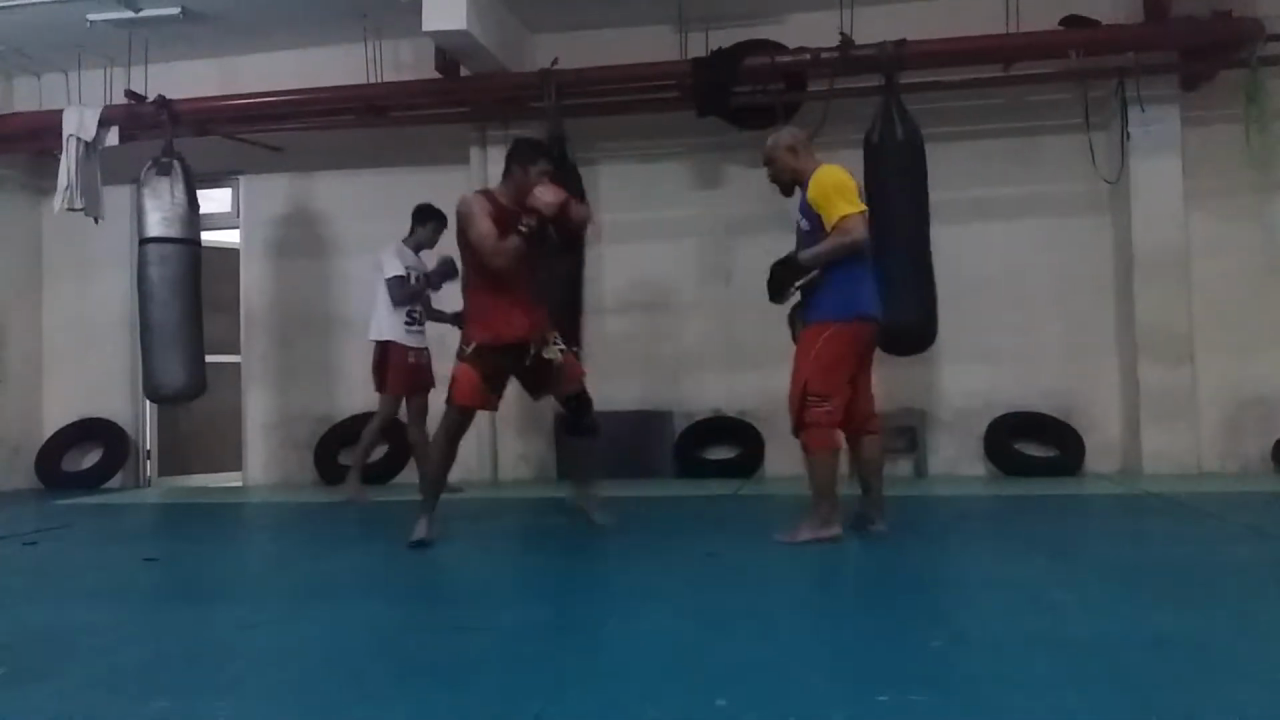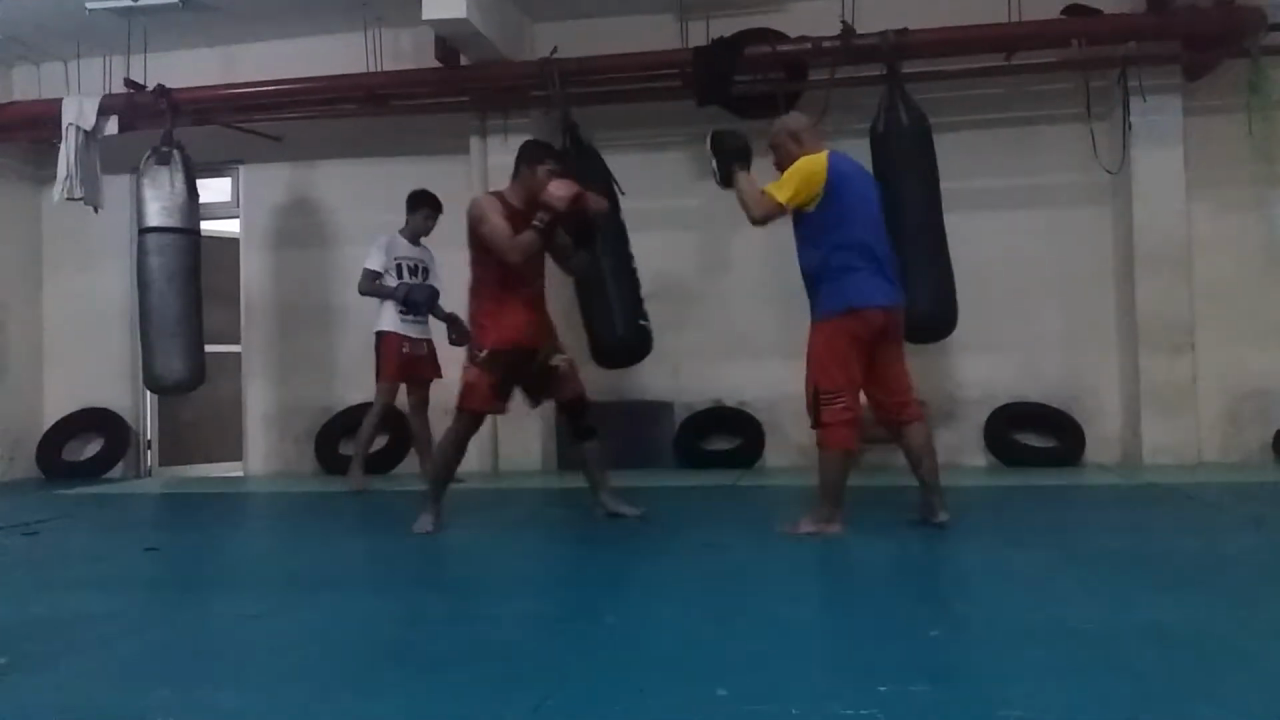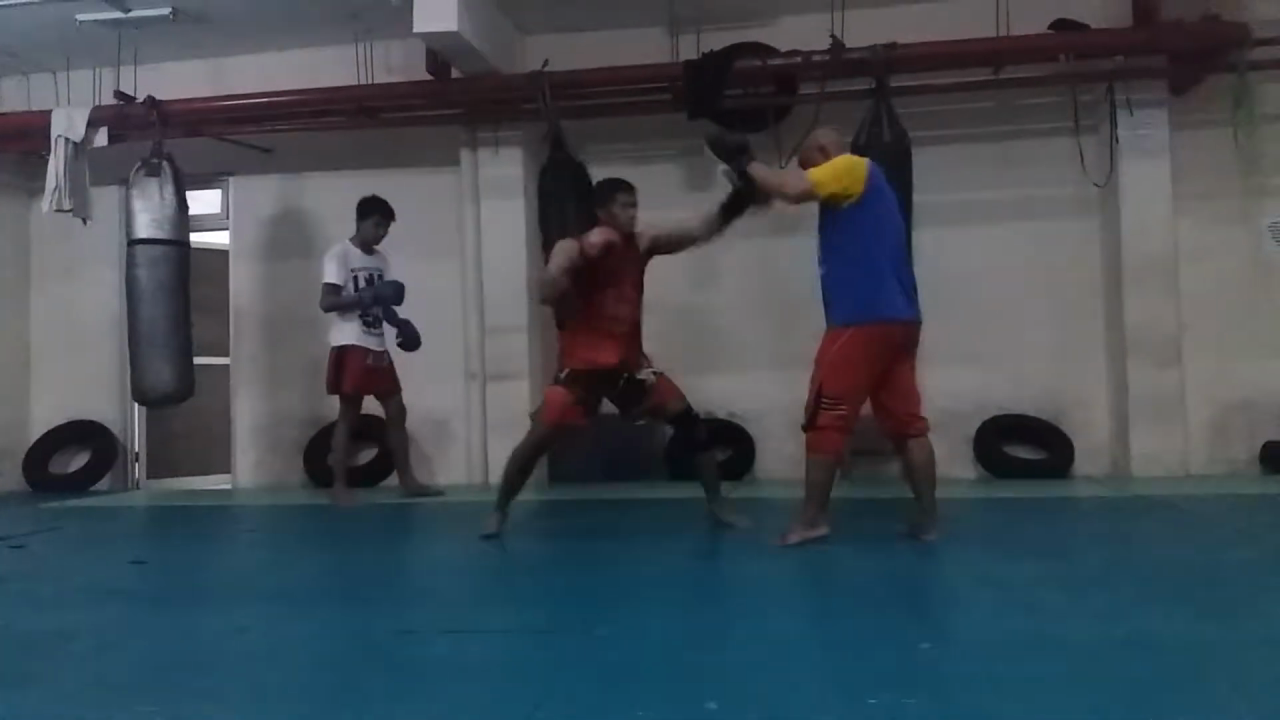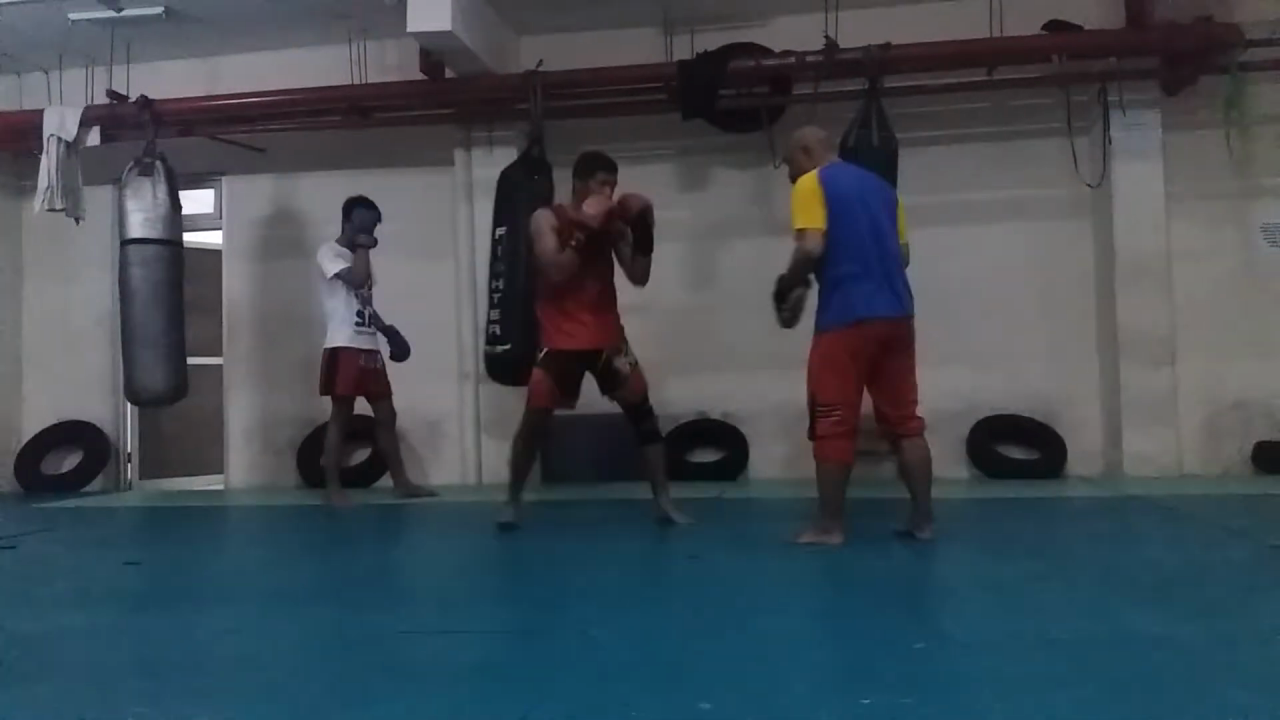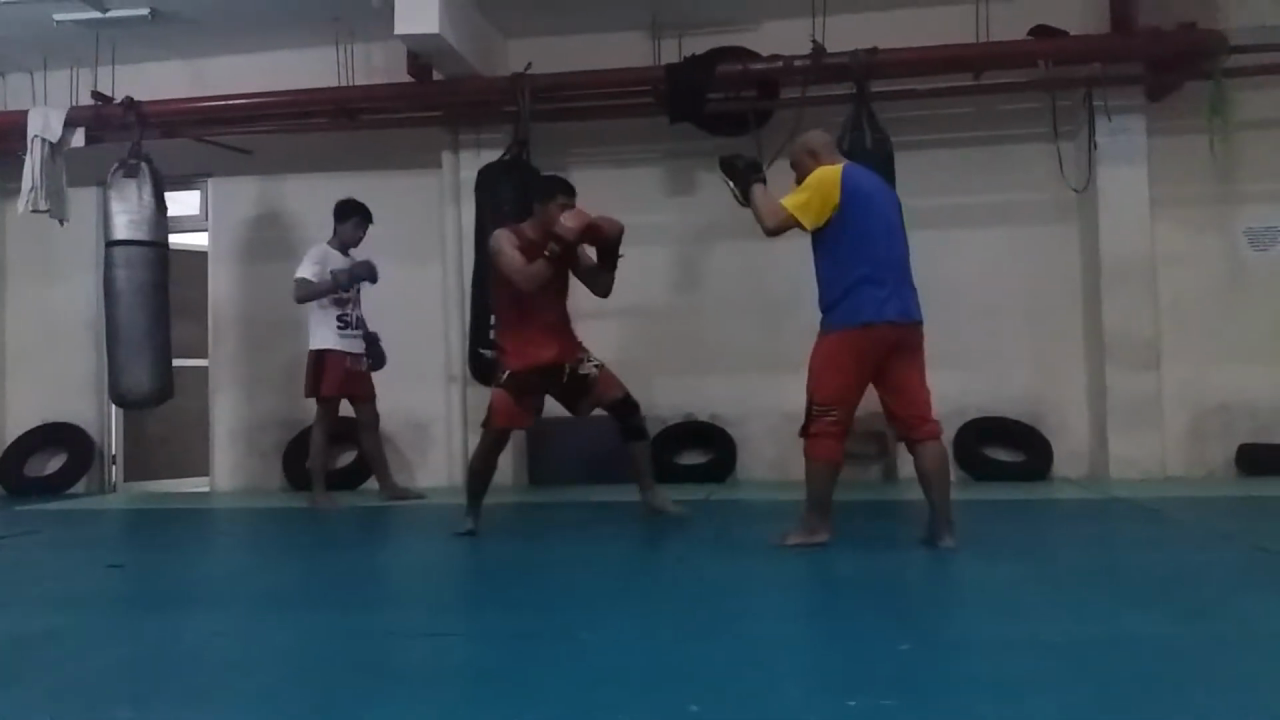
dt=0.5s
person 1, frame 1
left shoulder: (826, 179)
right shoulder: (822, 187)
left elbow: (854, 235)
left wrist: (799, 262)
right wrist: (803, 274)
left hip: (835, 315)
right hip: (858, 313)
left knee: (812, 412)
right knee: (859, 416)
left ankle: (824, 516)
right ankle: (873, 509)
person 1, frame 2
left shoulder: (811, 167)
right shoulder: (856, 171)
left elbow: (759, 211)
left wrist: (736, 168)
left hip: (843, 306)
right hip: (885, 302)
left knee: (835, 411)
right knee: (900, 406)
left ankle: (828, 513)
right ankle: (935, 501)
person 1, frame 3
left shoulder: (852, 167)
right shoulder: (868, 187)
left elbow: (790, 188)
left wrist: (745, 162)
left hip: (862, 318)
right hip: (897, 317)
left knee: (826, 417)
right knee: (905, 421)
left ankle: (812, 518)
right ankle: (926, 519)
person 1, frame 4
left shoulder: (813, 182)
right shoulder: (879, 185)
left elbow: (811, 248)
right elbow: (902, 253)
left wrist: (790, 283)
left hip: (846, 319)
right hip: (896, 315)
left knee: (832, 425)
right knee: (903, 420)
left ankle: (829, 525)
right ankle: (923, 517)
person 1, frame 5
left shoulder: (829, 179)
right shoulder: (877, 185)
left elbow: (773, 222)
left wrist: (752, 183)
left hip: (854, 322)
right hip: (903, 320)
left knee: (825, 424)
right knee: (919, 424)
left ankle: (815, 524)
right ankle: (942, 525)
person 2, frame 1
left shoulder: (534, 207)
right shoulder: (475, 206)
right elbow: (498, 259)
left wrist: (568, 215)
right wrist: (532, 220)
left hip: (533, 328)
right hip: (486, 335)
left knee: (578, 401)
right knee: (455, 422)
left ankle: (583, 493)
right ankle: (426, 515)
person 2, frame 2
left shoulder: (541, 211)
right shoulder: (486, 207)
left elbow: (574, 266)
right elbow: (514, 254)
left wrist: (583, 222)
right wrist: (547, 216)
left hip: (537, 331)
right hip: (495, 337)
left knee: (578, 408)
right knee: (467, 421)
left ankle: (604, 496)
right ankle: (431, 508)
person 2, frame 3
left shoulder: (641, 243)
right shoulder: (569, 249)
left elbow: (701, 232)
right elbow: (546, 294)
left wrist: (735, 203)
right wrist: (583, 259)
left hip: (628, 359)
right hip: (581, 363)
left knee: (687, 421)
right knee: (540, 435)
left ankle: (717, 505)
right ankle: (500, 512)
person 2, frame 4
left shoulder: (612, 223)
right shoulder: (546, 220)
left elbow: (639, 277)
right elbow: (555, 272)
left wrist: (643, 231)
right wrist: (583, 232)
left hip: (607, 335)
right hip: (561, 338)
left knee: (642, 412)
right knee: (534, 419)
left ankle: (663, 501)
right ankle: (513, 500)
person 2, frame 5
left shoulder: (568, 239)
right shoulder: (504, 240)
left elbow: (601, 288)
right elbow: (527, 283)
left wrist: (610, 250)
right wrist: (557, 245)
left hip: (565, 351)
right hip: (520, 358)
left knee: (625, 407)
right knee: (494, 437)
left ankle: (651, 493)
right ankle: (472, 512)
person 3, frame 1
left shoulder: (419, 264)
right shoulder: (394, 253)
right elbow: (399, 296)
left wrist: (452, 317)
right wrist: (432, 279)
left hip: (418, 346)
right hip: (393, 343)
left knee: (419, 414)
right knee: (387, 411)
right ankle: (354, 477)
person 3, frame 2
left shoulder: (426, 254)
right shoulder: (386, 244)
right elbow: (364, 286)
left wrist: (450, 319)
right wrist: (399, 292)
left hip: (421, 337)
right hip: (394, 333)
left knee: (420, 404)
right knee: (384, 400)
left ankle: (428, 467)
right ankle: (356, 468)
person 3, frame 3
left shoulder: (381, 259)
right shoulder: (339, 255)
right elbow: (326, 302)
right wrist: (365, 296)
left hip: (378, 348)
right hip: (350, 347)
left knee: (397, 412)
right knee: (348, 416)
left ankle: (407, 479)
right ankle: (340, 486)
person 3, frame 4
left shoulder: (361, 257)
right shoulder: (329, 253)
right elbow: (356, 281)
left wrist: (387, 330)
right wrist: (362, 244)
left hip: (370, 349)
right hip: (344, 348)
left knee: (386, 415)
right knee: (340, 416)
left ankle: (401, 481)
right ankle: (333, 487)
person 3, frame 5
left shoulder: (353, 262)
right shoulder: (318, 256)
right elbow: (300, 294)
left wrist: (369, 337)
right wrist: (340, 281)
left hip: (355, 353)
right hip: (329, 351)
left knee: (369, 418)
right knee: (325, 419)
left ankle: (387, 484)
right ankle: (319, 491)
